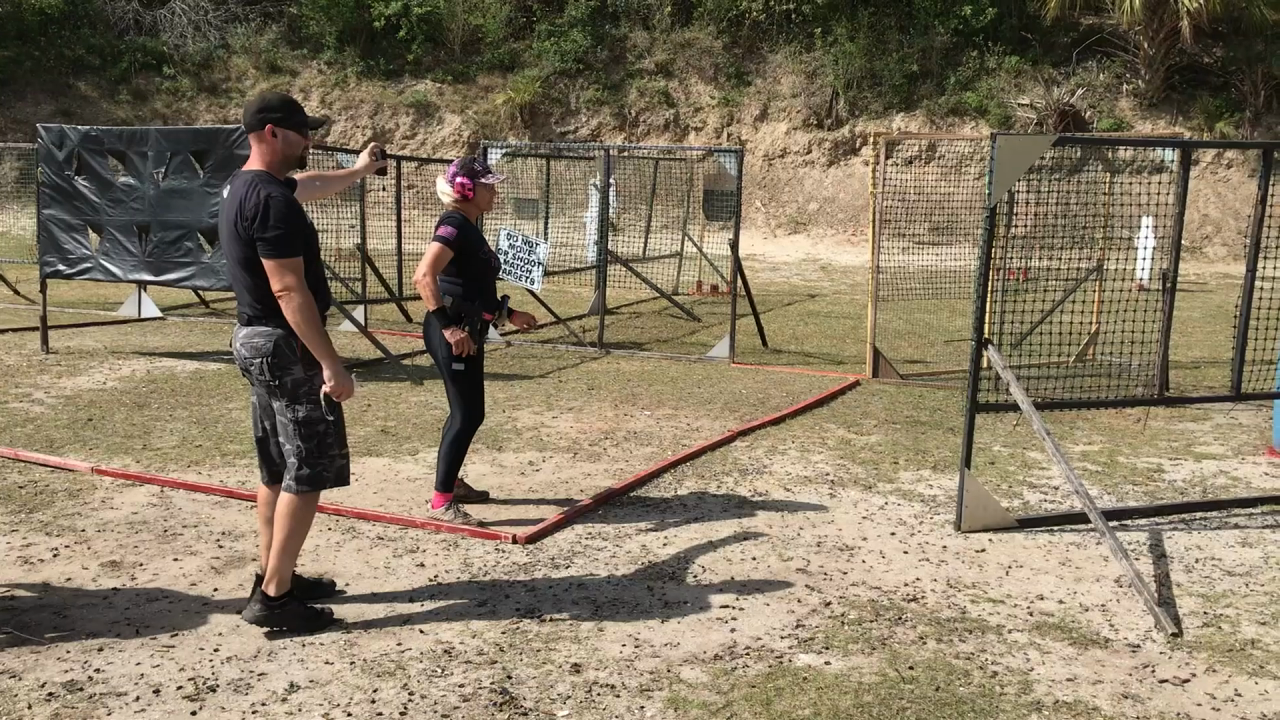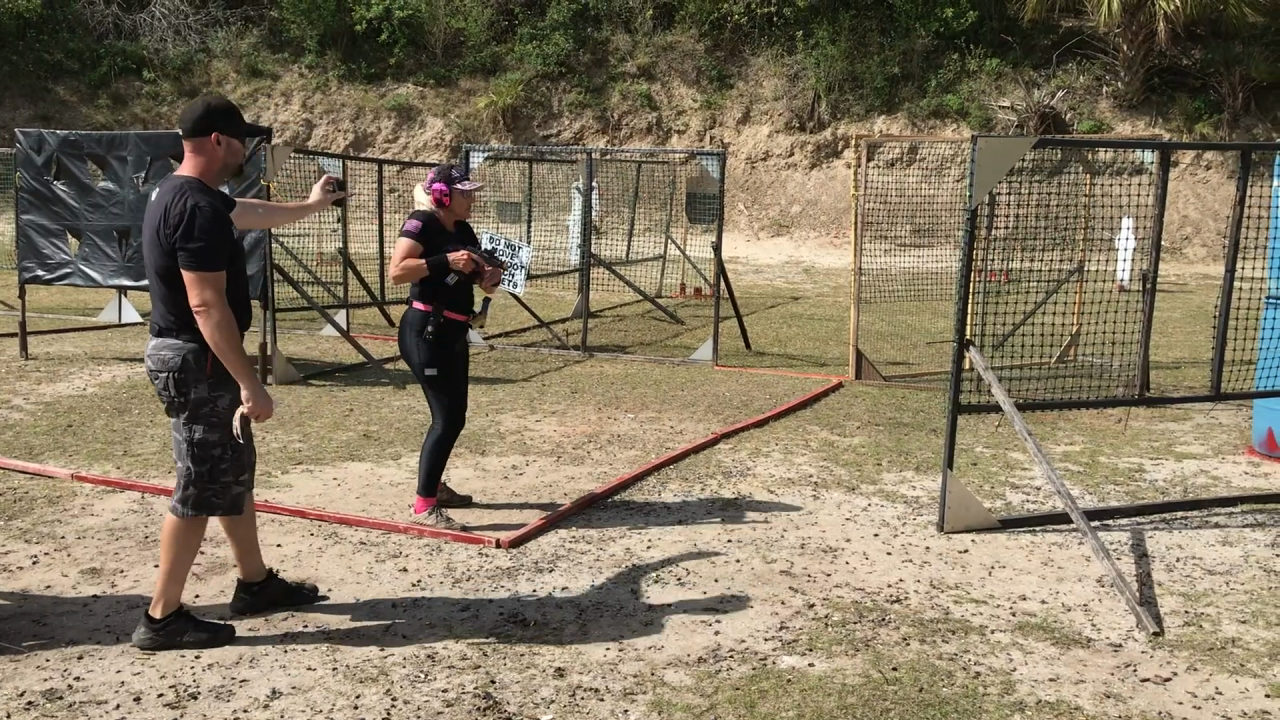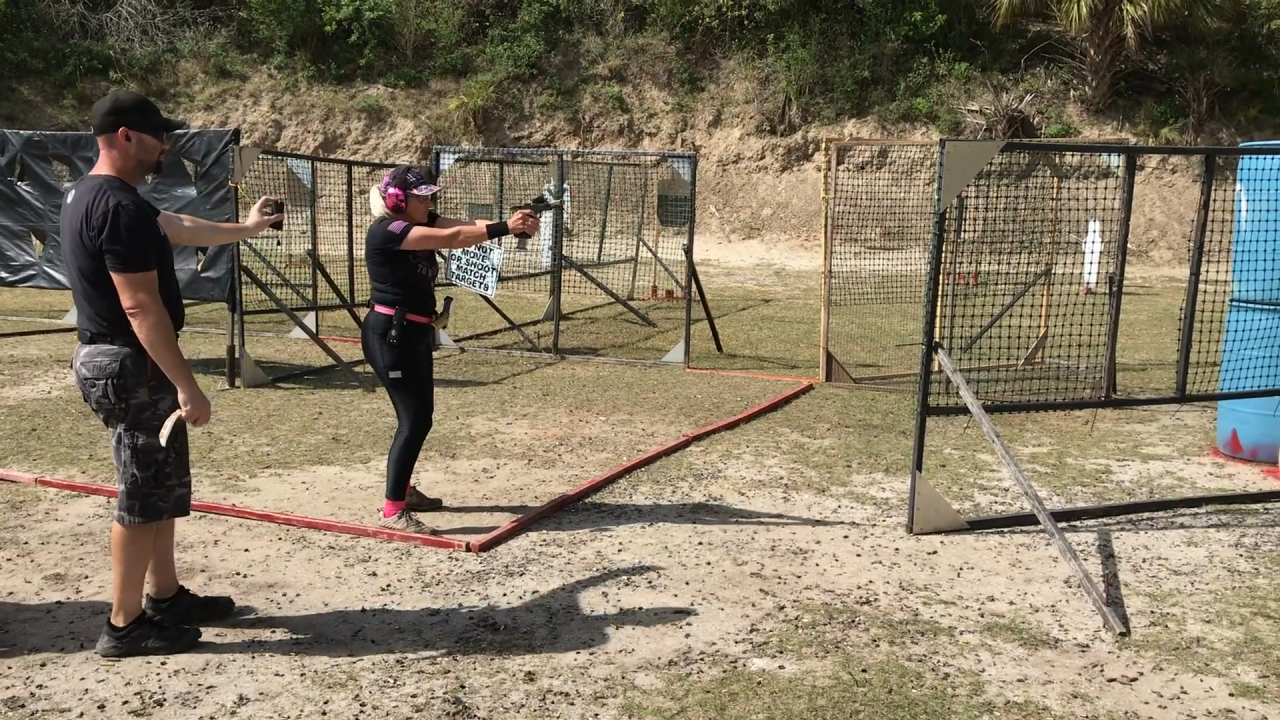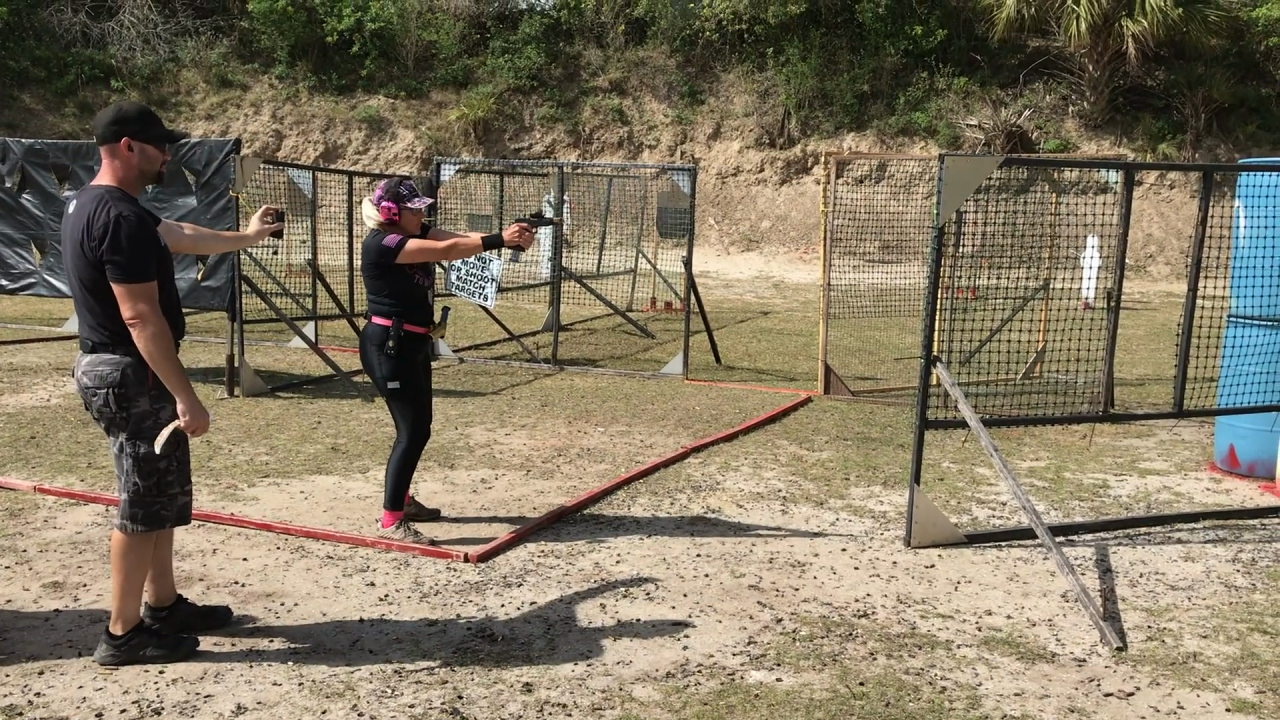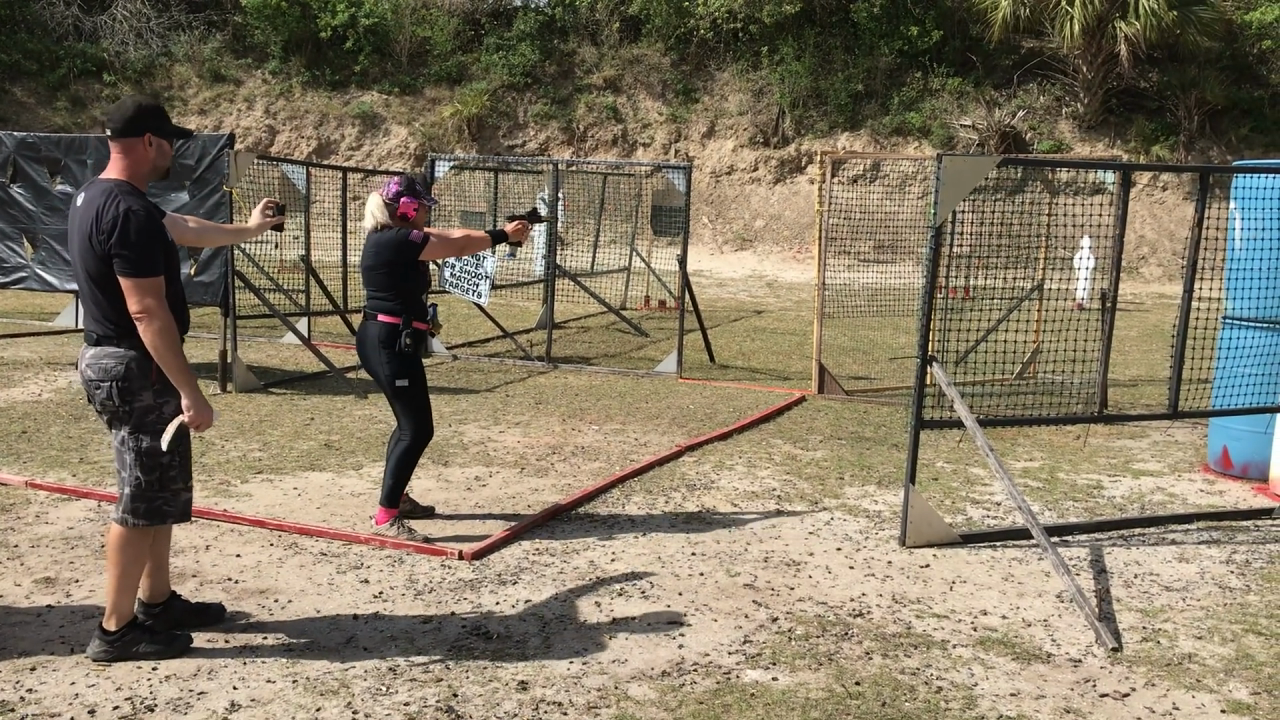
dt=1s
person 1, frame 1
left shoulder: (245, 184)
right shoulder: (271, 200)
left elbow: (308, 185)
right elbow: (290, 291)
left wrist: (359, 170)
right wrist: (331, 364)
left hip: (256, 341)
right hip: (284, 346)
left knee: (279, 469)
right knee: (309, 470)
left ankle: (274, 577)
right ankle: (274, 596)
person 1, frame 2
left shoulder: (179, 191)
right shoulder: (197, 208)
left elbow: (247, 213)
right elbow: (208, 307)
left wrist: (307, 205)
right wrist: (249, 384)
left hip: (188, 357)
right hip: (196, 361)
left knee: (233, 473)
right knee: (201, 488)
left ankle: (255, 582)
right ankle: (162, 618)
person 1, frame 3
left shoulder: (92, 193)
right shoulder: (120, 206)
left elbow: (177, 227)
right elbow: (142, 308)
left wrist: (244, 228)
right wrist: (187, 386)
left hip: (118, 360)
right hip: (131, 367)
left knee: (163, 487)
right knee: (143, 495)
left ankle: (165, 598)
right ankle: (125, 624)
person 1, frame 4
left shoulder: (91, 203)
right shoulder: (120, 216)
left elbow: (179, 235)
right elbow: (141, 317)
left wrist: (245, 236)
right wrist: (186, 396)
left hip: (115, 368)
right hip: (131, 376)
left knee: (162, 496)
right knee: (144, 504)
left ankle: (163, 605)
right ankle: (123, 633)
person 1, frame 5
left shoulder: (96, 196)
right shoulder: (129, 211)
left elbow: (182, 228)
right elbow: (147, 312)
left wrist: (248, 229)
right wrist: (190, 392)
left hip: (116, 361)
right hip: (136, 370)
left knee: (159, 492)
right knee: (143, 499)
left ankle: (157, 602)
right ankle: (116, 630)
person 2, frame 1
left shoulder: (469, 227)
right shoulder: (454, 225)
right elbow: (423, 276)
left wrist: (508, 314)
right wrist: (448, 326)
left hip: (468, 330)
right hip: (454, 333)
left knee: (466, 411)
right knee: (468, 414)
left ankle: (451, 483)
right ankle: (440, 501)
person 2, frame 2
left shoulder: (462, 229)
right shoulder: (422, 224)
left elbow: (485, 283)
right elbow: (398, 272)
left wrist: (488, 273)
right wrist: (448, 261)
left hip: (454, 333)
right hip: (426, 332)
left knee: (453, 414)
right knee: (447, 419)
left ankle: (433, 487)
right ankle: (422, 506)
person 2, frame 3
left shoulder: (422, 224)
right shoulder: (386, 231)
left elbow: (464, 226)
right elbow: (451, 238)
left wrist: (512, 224)
right wrist: (505, 228)
left hip: (415, 333)
right hip: (390, 335)
left knee: (420, 416)
right knee: (415, 421)
left ankle: (404, 490)
right ankle: (392, 510)
person 2, frame 4
left shoulder: (416, 234)
right shoulder: (380, 243)
left elbow: (460, 237)
right elbow: (446, 250)
left wrist: (507, 238)
right wrist: (499, 241)
left hip: (413, 344)
right hip: (389, 347)
left knee: (419, 425)
right knee: (413, 431)
left ankle: (402, 500)
right ankle: (390, 520)
person 2, frame 5
left shoulder: (390, 233)
right shoulder: (396, 240)
left elbow: (452, 235)
right elbow: (458, 247)
left wrist: (502, 232)
right wrist: (502, 236)
left hip: (388, 340)
right hip: (390, 344)
left knee: (409, 422)
right knee: (418, 430)
left ankle: (396, 498)
right ankle: (385, 518)
